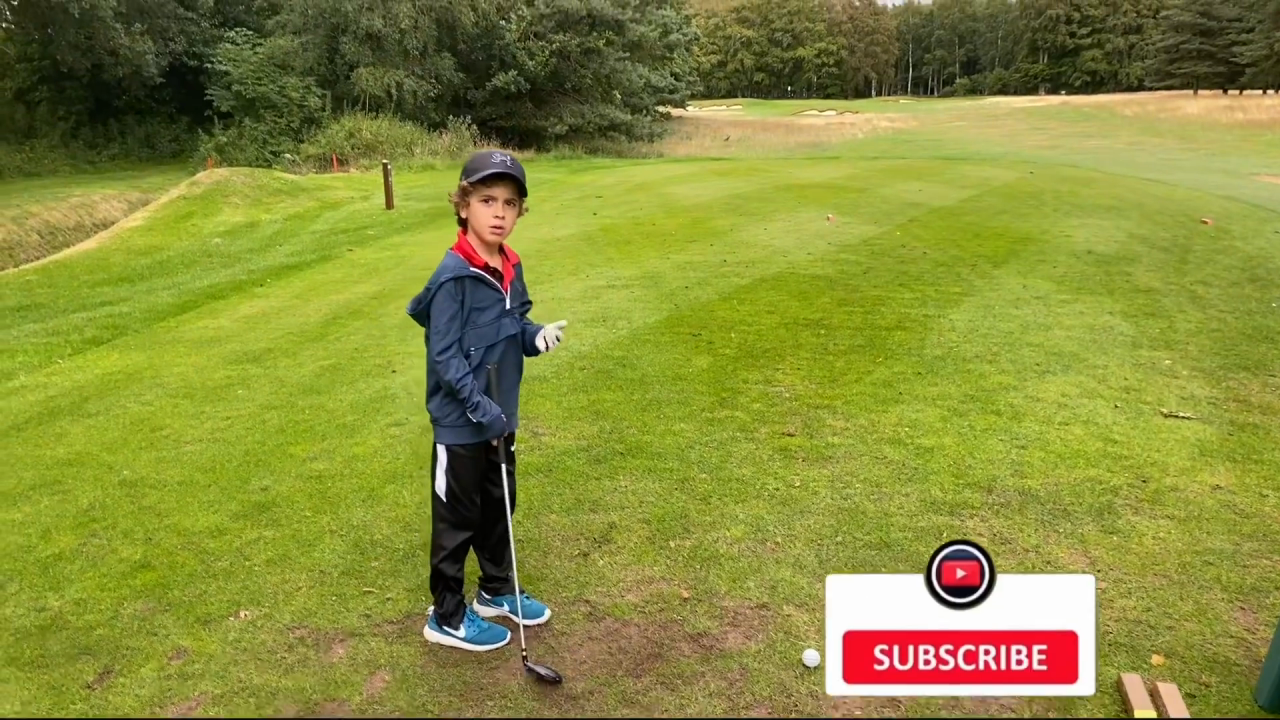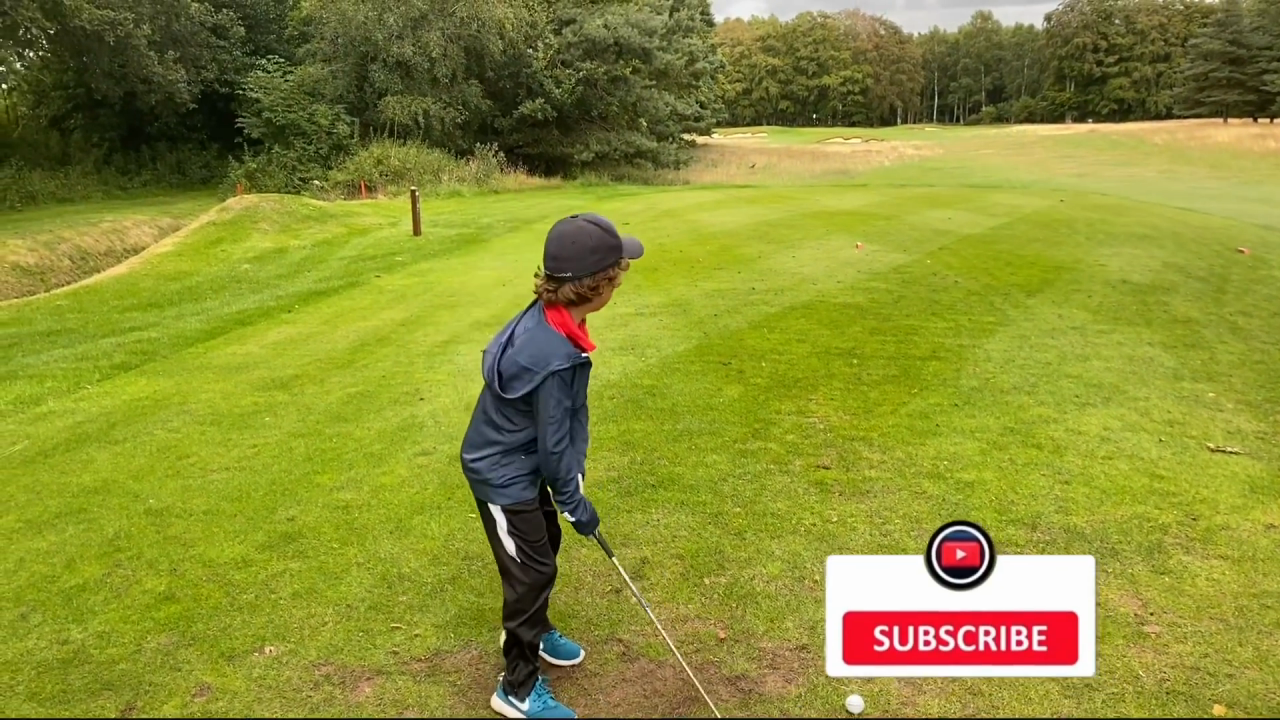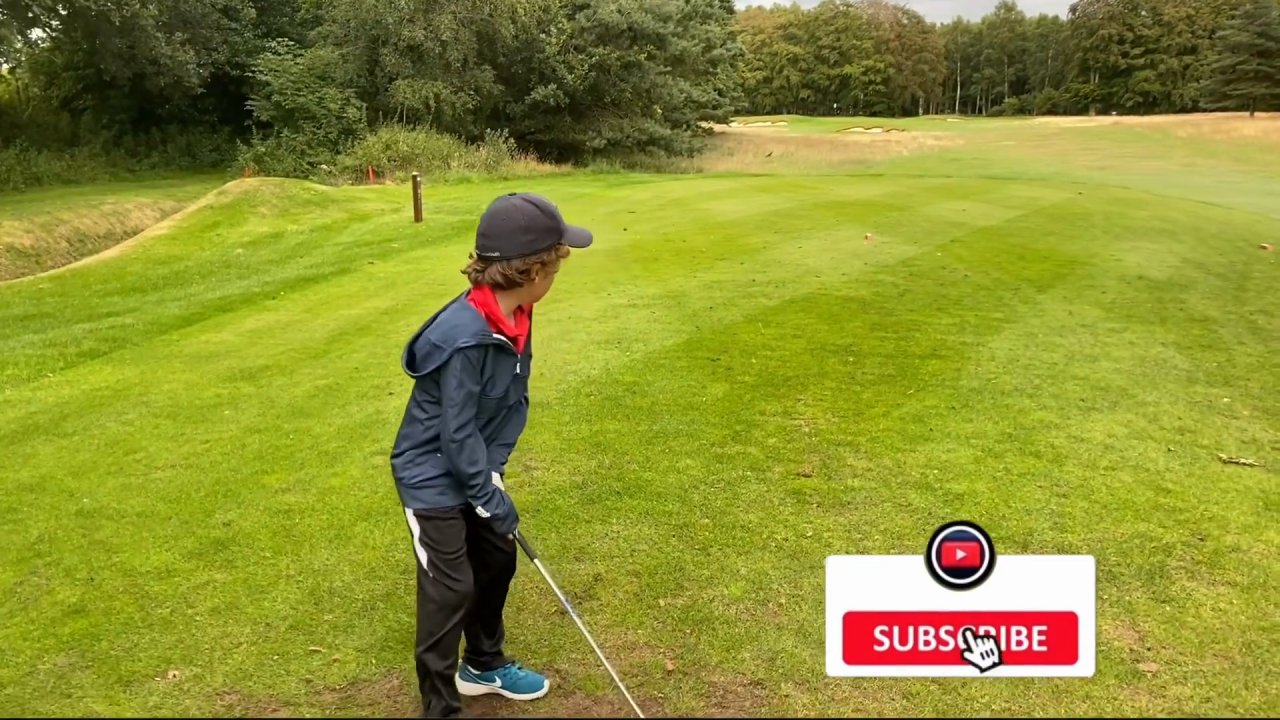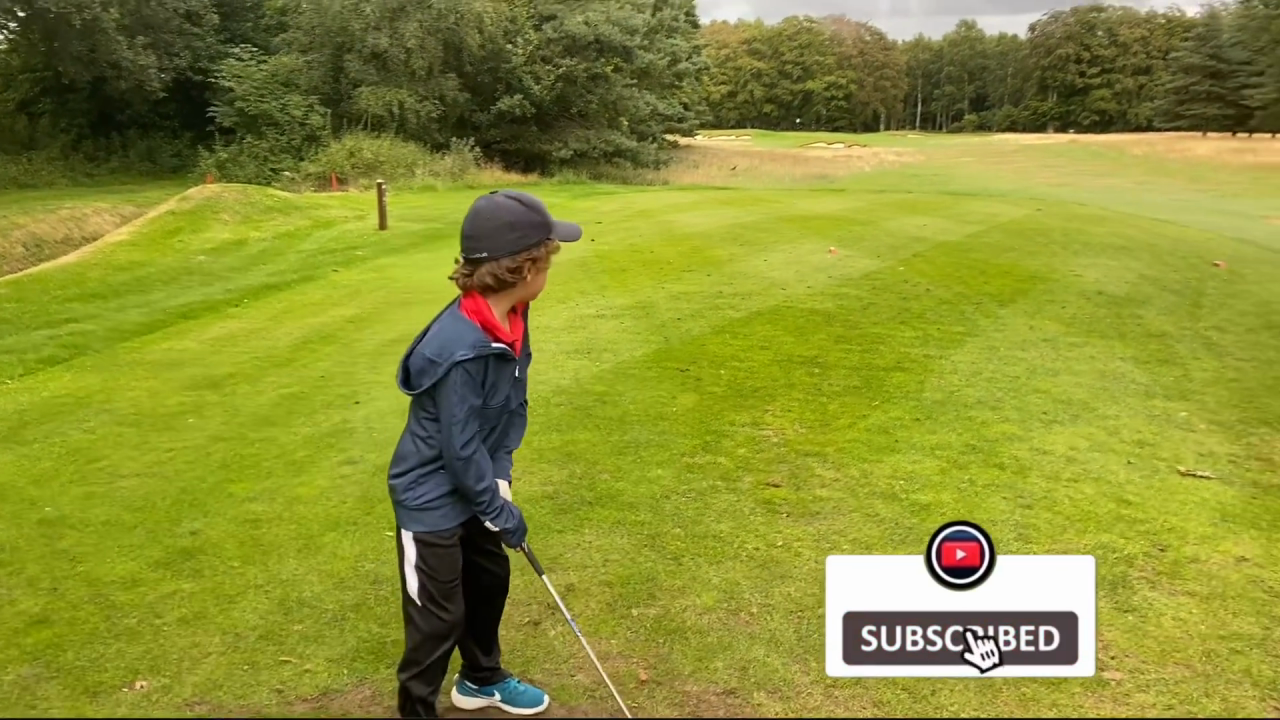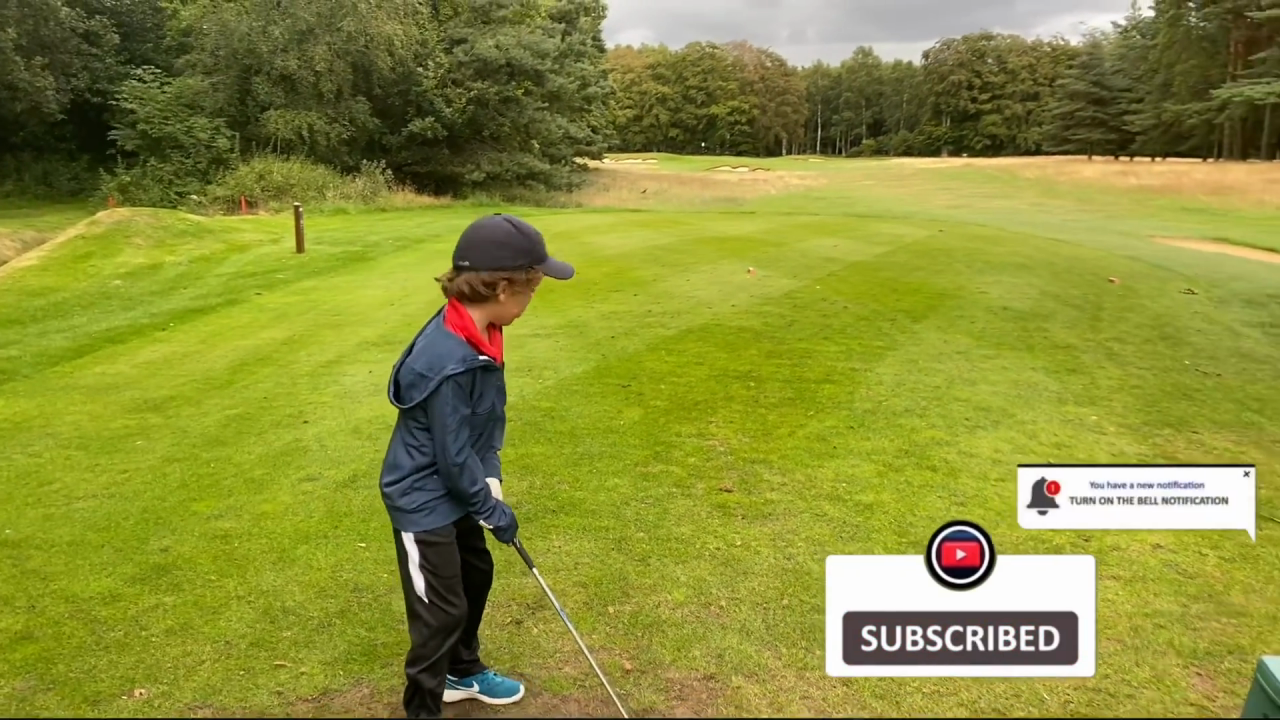
dt=1s
person 1, frame 1
left shoulder: (509, 267)
right shoulder: (454, 277)
right elbow: (445, 357)
left wrist: (537, 336)
right wrist: (482, 409)
left hip: (500, 415)
right hip: (462, 422)
left knee: (499, 506)
right knee: (458, 517)
left ankle: (496, 593)
right ankle: (447, 617)
person 1, frame 2
left shoulder: (554, 317)
right shoulder: (552, 358)
left elbow: (572, 411)
right elbow: (552, 443)
left wrist: (577, 469)
right wrist: (574, 502)
left hip: (519, 464)
right hip: (501, 473)
left knee: (545, 545)
right knee: (532, 570)
left ankle: (532, 630)
person 1, frame 3
left shoulder: (514, 316)
right shoulder: (462, 338)
left elbow: (514, 402)
right elbow: (457, 433)
left wrist: (495, 473)
right wrist: (491, 496)
left hip: (473, 469)
right hip: (433, 477)
left knee: (497, 561)
right knee: (451, 589)
left ankle: (483, 664)
person 1, frame 4
left shoulder: (510, 318)
right shoulder: (458, 351)
left elbow: (512, 407)
right elbow: (460, 448)
left wrist: (501, 480)
right wrist: (498, 511)
left hip: (473, 488)
right hip: (432, 497)
left knee: (491, 580)
right knee: (439, 615)
person 1, frame 5
left shoulder: (478, 333)
right shoulder: (448, 364)
left elbow: (489, 420)
right elbow: (453, 455)
left wrist: (492, 481)
right wrist: (491, 510)
left hip: (455, 490)
right hip: (423, 500)
left knee: (475, 576)
right knee: (442, 611)
left ankle: (463, 672)
